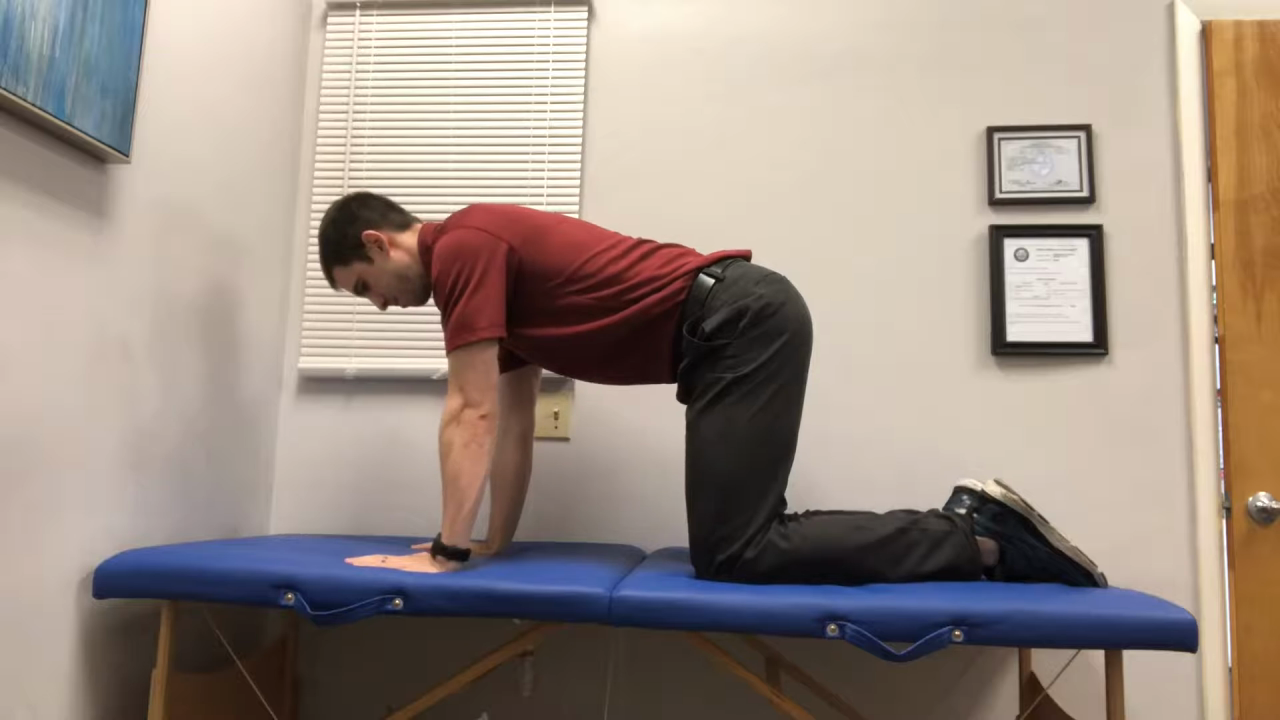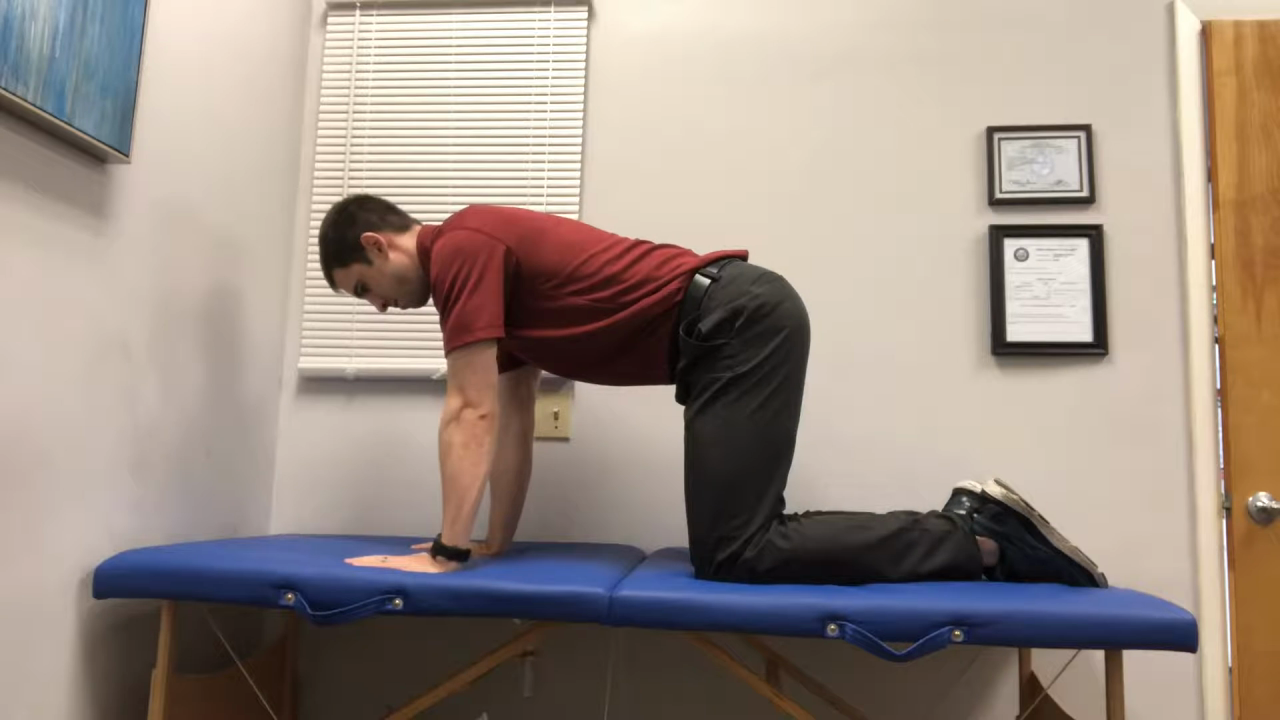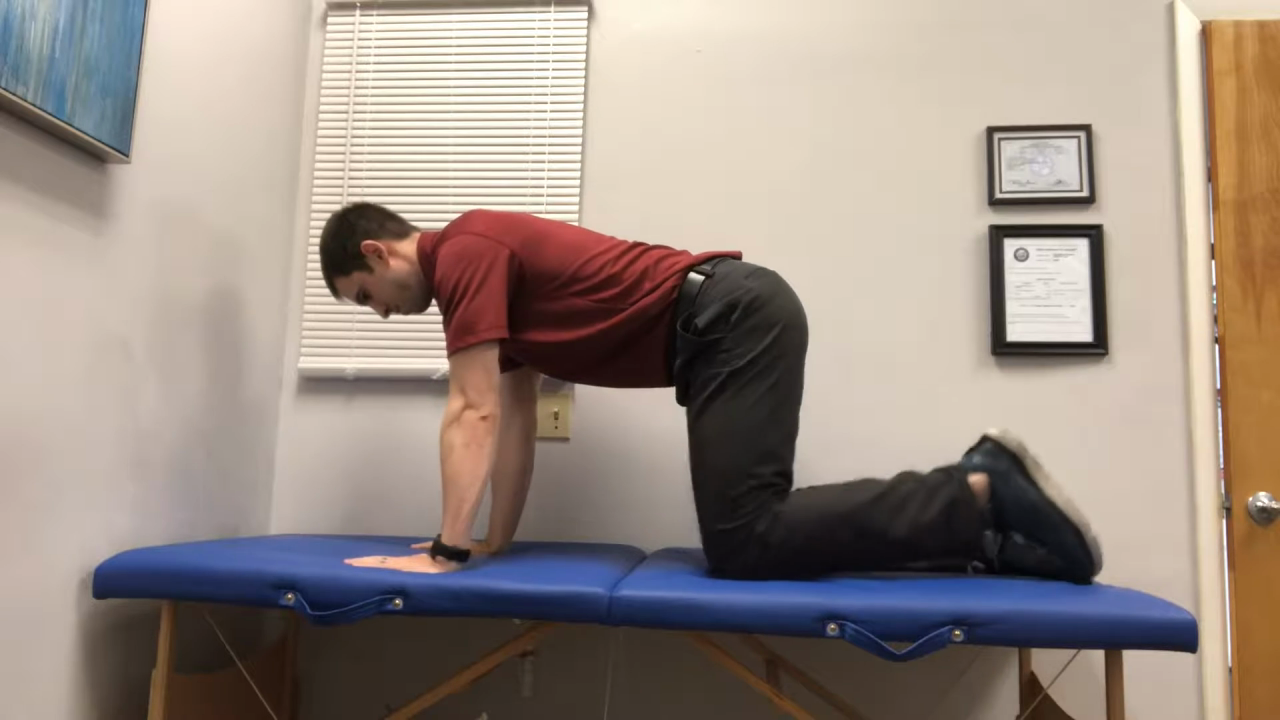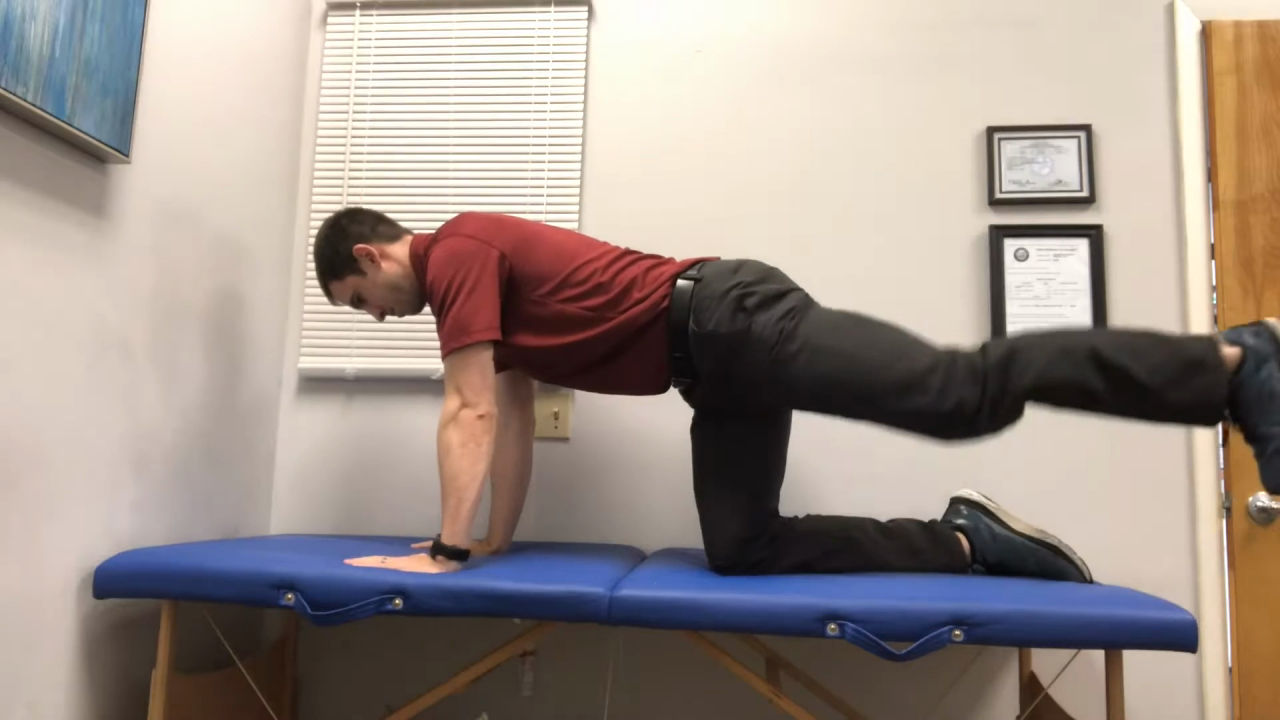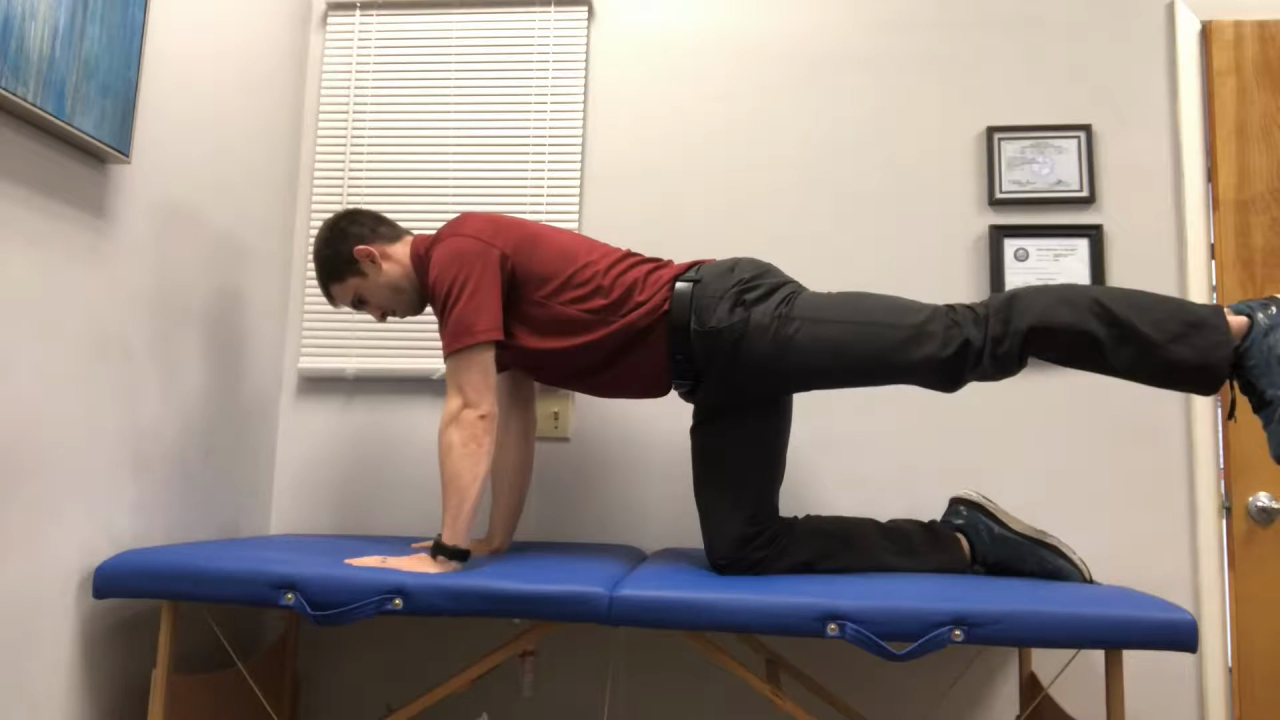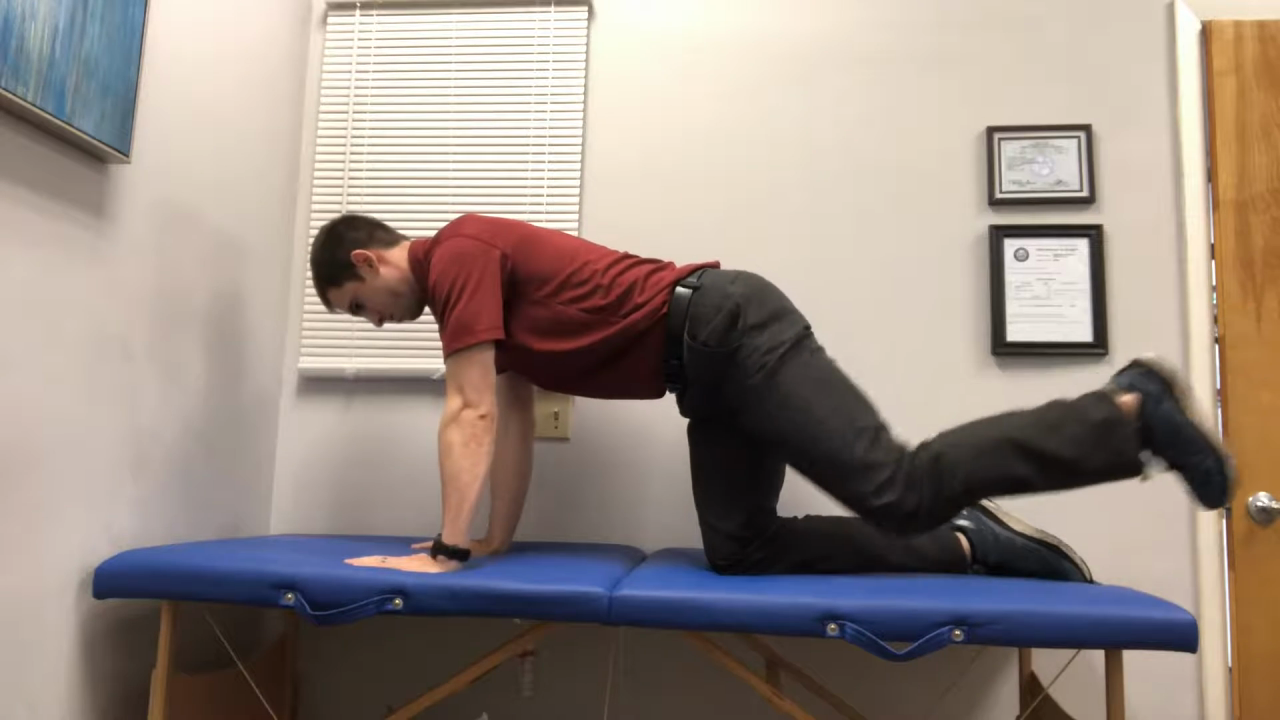
dt=0.7s
person 1, frame 1
left shoulder: (461, 248)
right shoulder: (495, 260)
left elbow: (470, 415)
right elbow: (514, 419)
left wrist: (448, 550)
right wrist: (495, 541)
left hip: (739, 321)
right hip: (745, 325)
left knee: (731, 554)
right knee: (739, 536)
left ankle: (980, 539)
right ankle: (958, 522)
person 1, frame 2
left shoulder: (459, 249)
right shoulder: (491, 260)
left elbow: (470, 414)
right elbow: (512, 417)
left wrist: (448, 550)
right wrist: (496, 541)
left hip: (737, 321)
right hip: (737, 325)
left knee: (732, 555)
right knee: (736, 539)
left ankle: (981, 538)
right ankle: (962, 525)
person 1, frame 3
left shoulder: (463, 250)
right shoulder: (486, 264)
left elbow: (473, 414)
right elbow: (515, 416)
left wrist: (446, 550)
right wrist: (495, 540)
left hip: (732, 317)
right hip: (727, 328)
left knee: (744, 542)
right knee: (745, 539)
left ankle: (978, 490)
right ankle: (973, 528)
person 1, frame 4
left shoulder: (456, 252)
right shoulder: (477, 283)
left elbow: (469, 415)
right elbow: (513, 417)
left wrist: (447, 549)
right wrist: (496, 539)
left hip: (728, 318)
right hip: (720, 363)
left knee: (959, 391)
right knee: (744, 549)
right ankle: (969, 541)
person 1, frame 5
left shoulder: (459, 251)
right shoulder: (482, 286)
left elbow: (470, 414)
right elbow: (515, 417)
left wrist: (446, 550)
right wrist: (497, 539)
left hip: (732, 316)
right hip: (724, 364)
left knee: (962, 340)
right knee: (745, 549)
right ankle: (966, 541)
person 1, frame 6
left shoulder: (457, 254)
right shoulder: (478, 285)
left elbow: (470, 415)
right elbow: (513, 420)
left wrist: (447, 550)
right wrist: (496, 539)
left hip: (724, 326)
right hip: (712, 363)
left knee: (892, 486)
right knee: (742, 552)
left ankle: (1123, 411)
right ankle: (971, 542)
